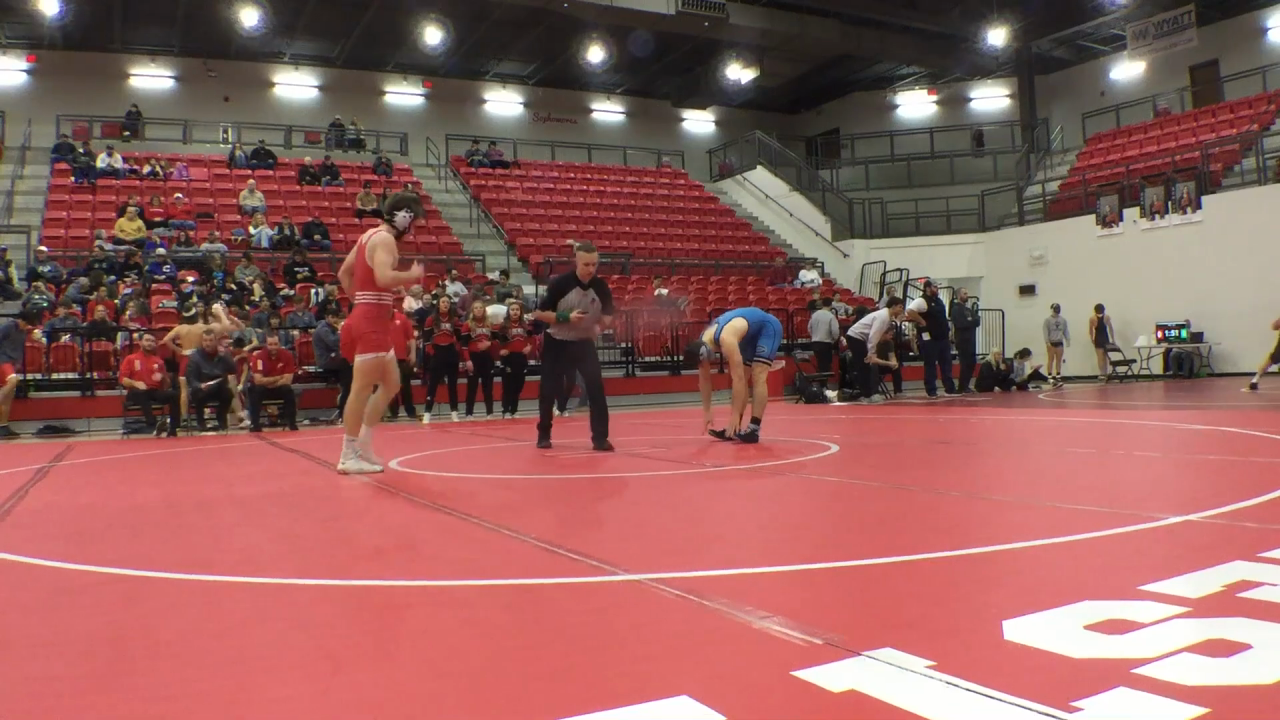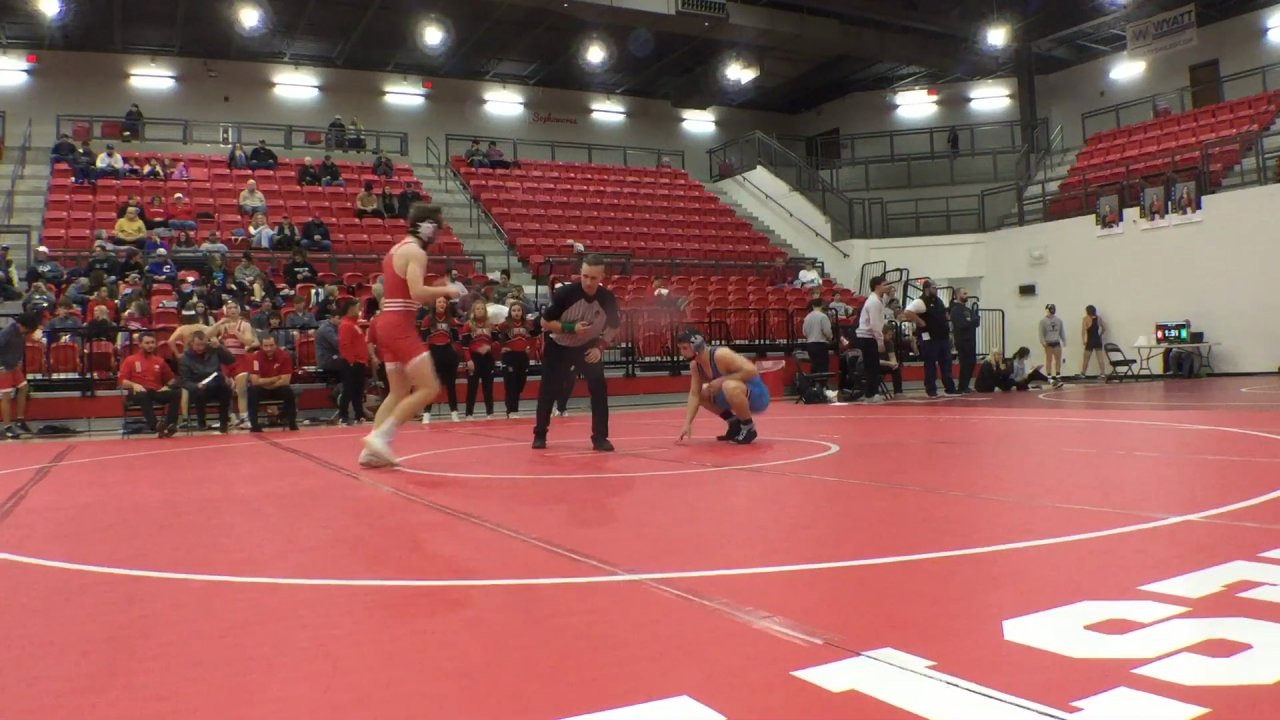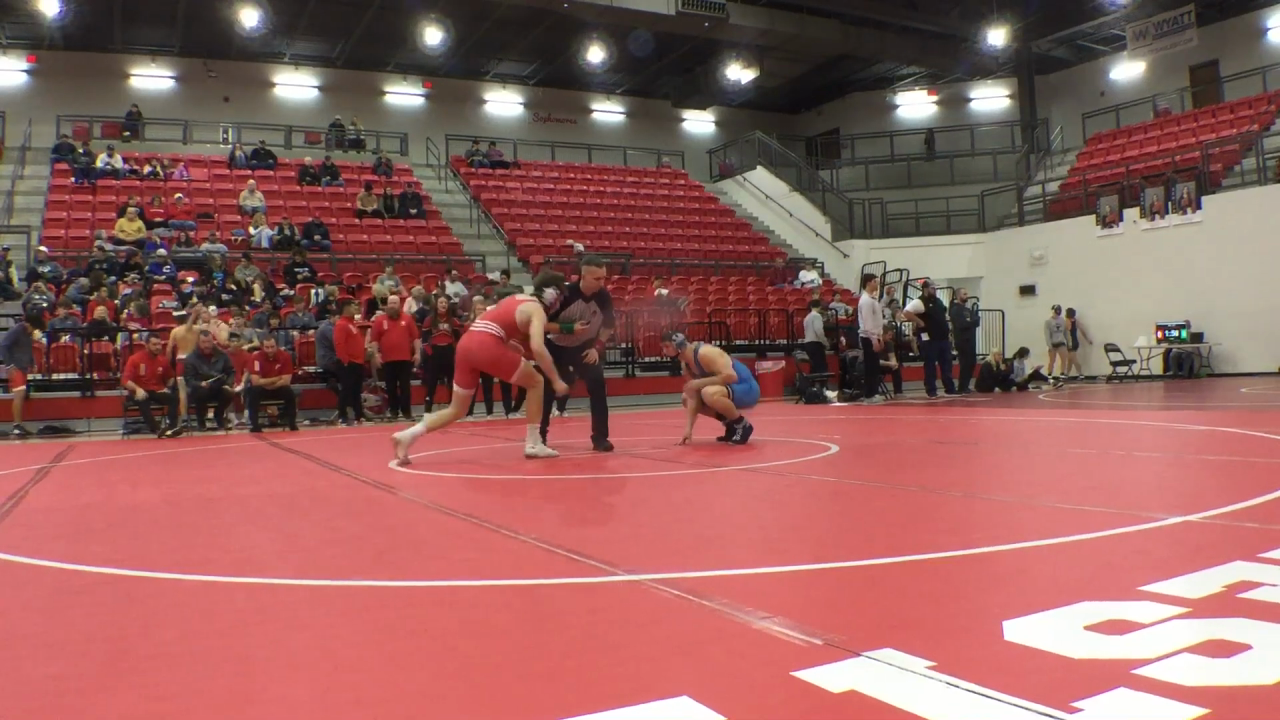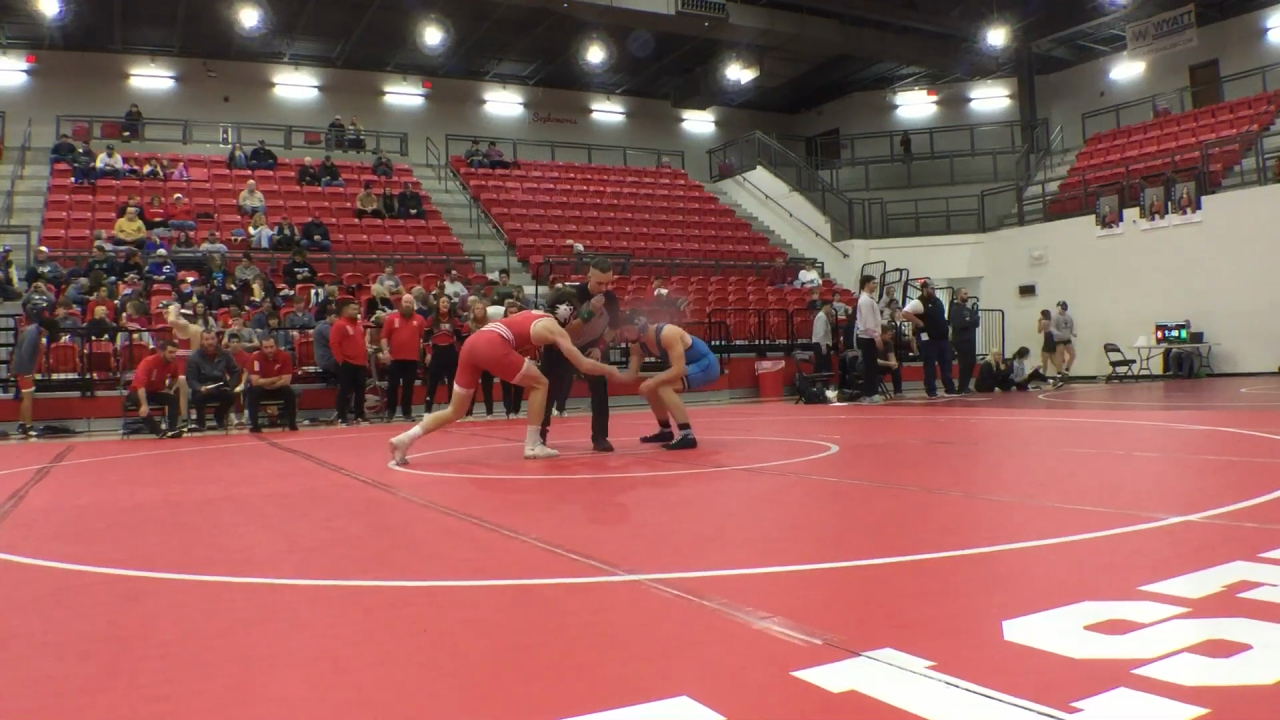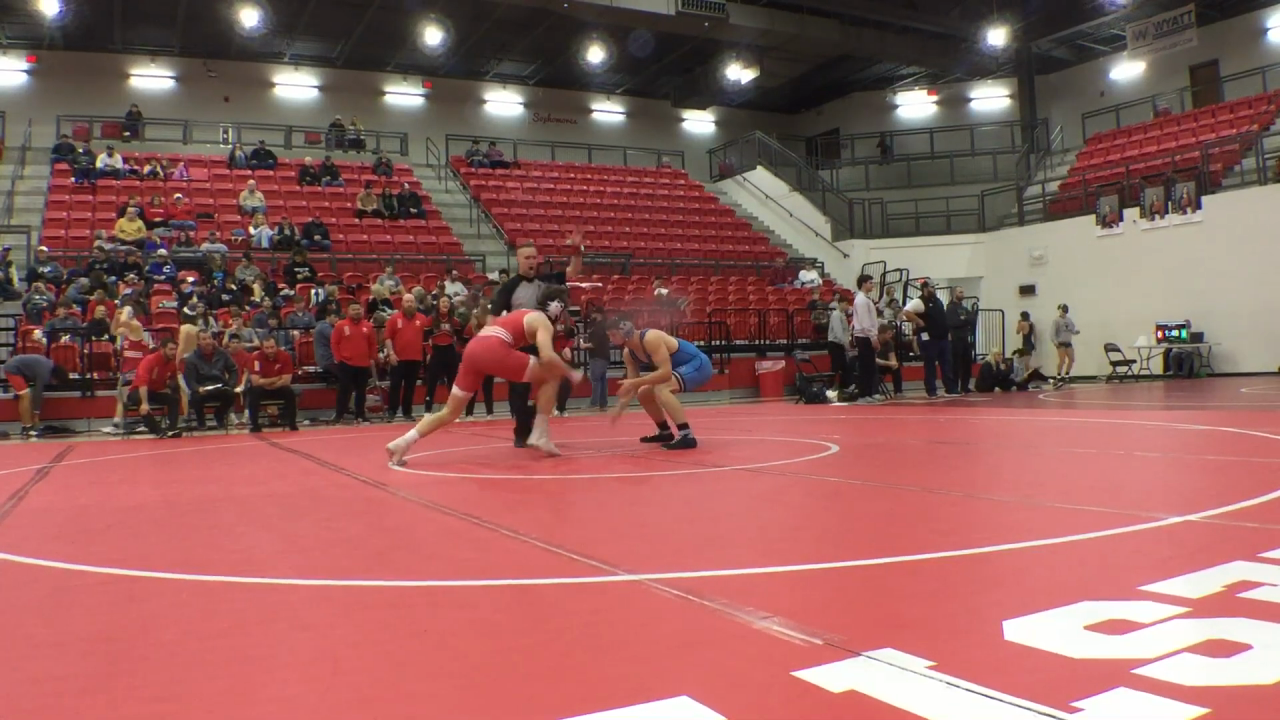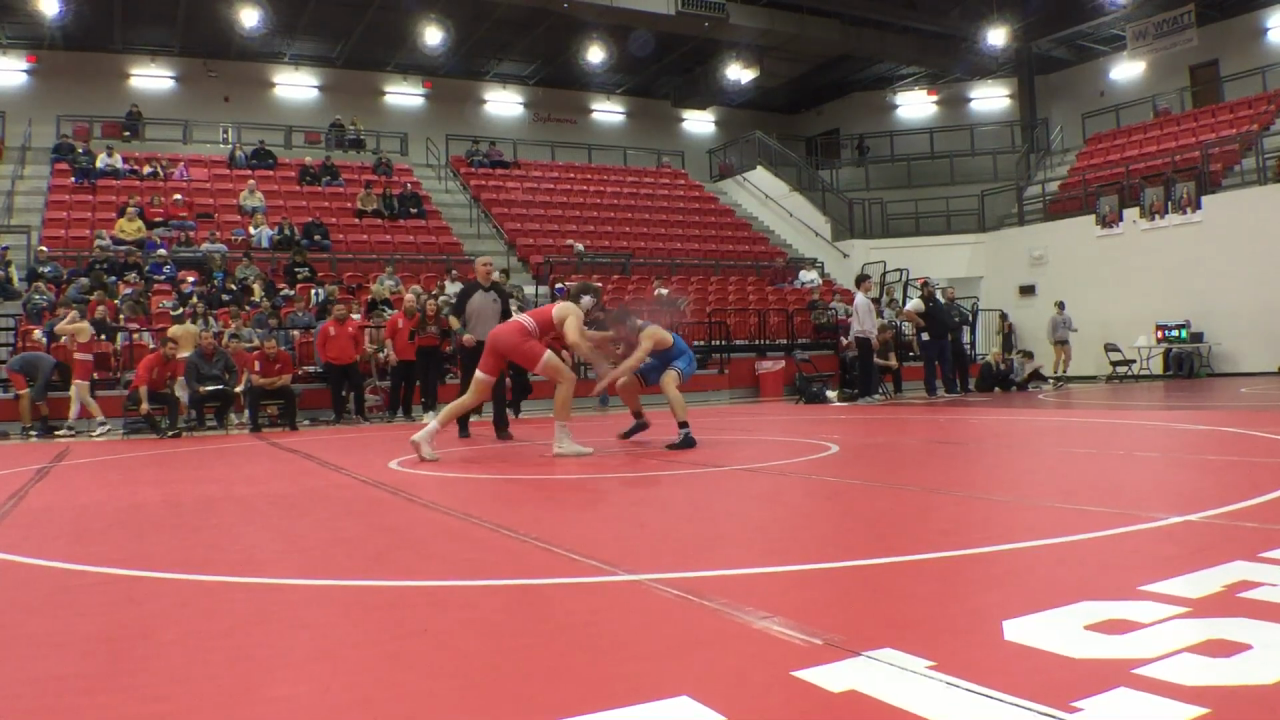
dt=0.7s
person 1, frame 1
left shoulder: (370, 235)
right shoulder: (385, 239)
left elbow: (344, 273)
right elbow: (383, 279)
right wrist: (413, 274)
left hip: (367, 317)
right hip: (372, 320)
left knee: (390, 384)
right knee: (362, 389)
left ankle: (359, 447)
right ankle: (349, 457)
person 1, frame 2
left shoulder: (399, 249)
right shoulder: (416, 252)
right elbow: (418, 293)
left wrist: (435, 292)
right wrist: (445, 291)
left hip: (387, 323)
right hip: (399, 325)
left knee: (399, 392)
right knee: (428, 390)
left ankle: (375, 450)
right ankle: (378, 435)
person 1, frame 3
left shoulder: (517, 299)
right shoulder: (538, 311)
right elbow: (538, 347)
left wrist: (510, 344)
right wrist: (556, 380)
left hip: (466, 344)
right hip: (487, 347)
left knee: (457, 411)
right knee: (536, 382)
left ankle: (408, 435)
right ankle: (534, 444)
person 1, frame 4
left shoulder: (533, 315)
right shoulder: (555, 328)
right elbow: (584, 364)
left wrist: (527, 365)
right wrist: (609, 370)
left hip: (472, 343)
right hip: (492, 346)
left knee: (455, 411)
right knee: (539, 384)
left ankle: (405, 439)
right ankle: (533, 446)
person 1, frame 5
left shoulder: (523, 314)
right shoulder: (544, 323)
right elbow: (548, 357)
right wrist: (571, 373)
left hip: (474, 348)
right hip: (493, 351)
left knee: (450, 413)
right knee: (552, 376)
left ankle: (401, 444)
right ankle: (540, 436)
person 1, frame 6
left shoulder: (562, 307)
right shoulder: (576, 311)
left elbow: (580, 336)
right elbow: (573, 341)
right wrist: (596, 359)
left hip: (498, 334)
right hip: (514, 337)
left knee: (472, 398)
right knee: (566, 379)
left ankle: (425, 436)
right ankle: (562, 442)
person 2, frame 1
left shoulder: (600, 286)
right shoulder: (559, 283)
left elbow: (609, 314)
right elbow: (540, 313)
left wrist: (600, 325)
right wrist: (567, 317)
left hip: (584, 343)
right hip: (557, 343)
left knee: (596, 387)
right knee: (549, 389)
left ankle: (600, 437)
right ankle: (544, 433)
person 2, frame 2
left shoulder: (607, 298)
right shoulder: (565, 293)
left elbow: (614, 326)
right elbow: (545, 322)
left wrist: (600, 347)
right wrist: (571, 328)
left hip: (587, 347)
right hip: (558, 347)
left knee: (599, 386)
right knee: (549, 390)
left ankle: (600, 437)
right ankle: (540, 434)
person 2, frame 3
left shoulder: (603, 297)
right shoulder: (564, 294)
left elbow: (608, 326)
left wrist: (597, 347)
right wrist: (570, 329)
left hip: (585, 347)
right hip: (557, 347)
left knee: (597, 386)
right knee: (548, 390)
left ankle: (600, 437)
right ankle: (540, 434)
person 2, frame 4
left shoulder: (611, 300)
right shoulder: (572, 295)
left elbow: (613, 327)
right elbow: (565, 328)
left wrist: (600, 347)
right wrist: (590, 311)
left hip: (589, 347)
right hip: (560, 347)
left knee: (599, 386)
right knee: (549, 390)
left ankle: (600, 438)
right ankle: (539, 435)
person 2, frame 5
left shoulder: (546, 281)
right shoulder: (509, 287)
left elbow: (573, 273)
right elbow: (493, 316)
left wrist: (576, 249)
right knee: (519, 390)
left ankle: (529, 427)
right ankle: (522, 433)
person 2, frame 6
left shoulder: (500, 293)
right shoulder: (466, 292)
left elbow: (506, 319)
right elbow: (453, 316)
right wrist: (462, 334)
right hip: (471, 346)
left knee: (499, 387)
right knee: (467, 387)
left ankle: (502, 427)
right ankle: (463, 426)
